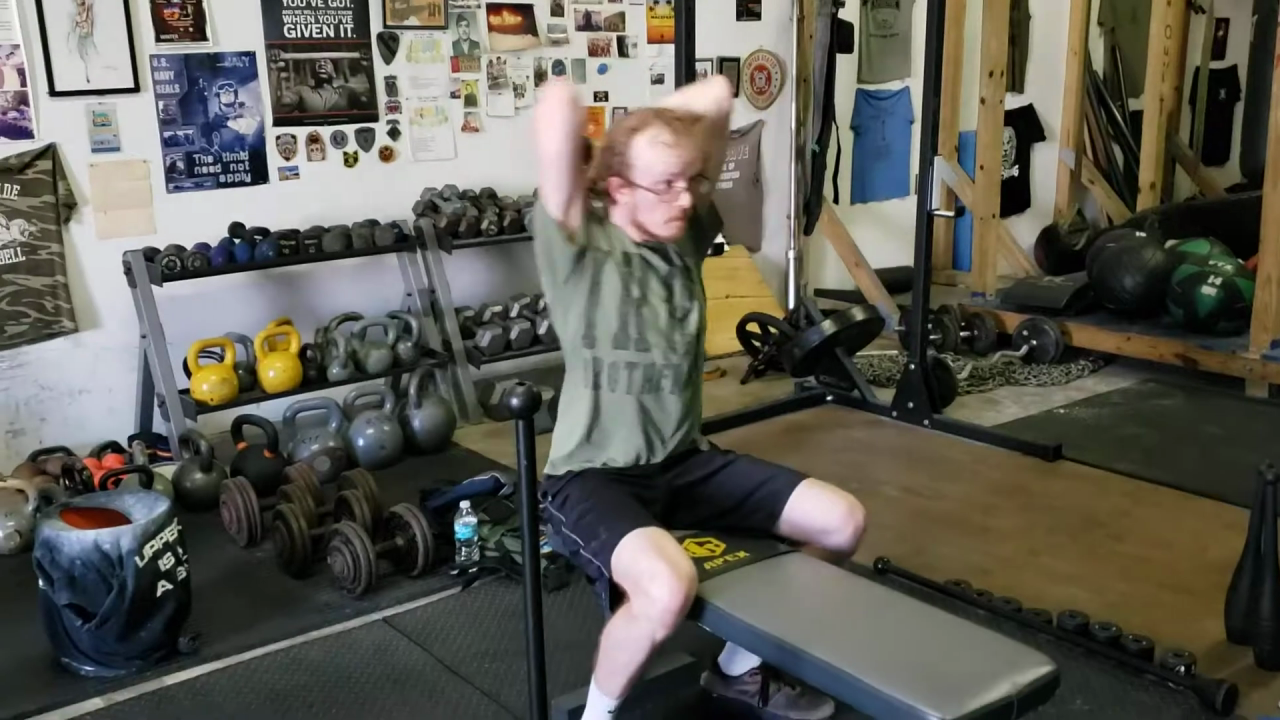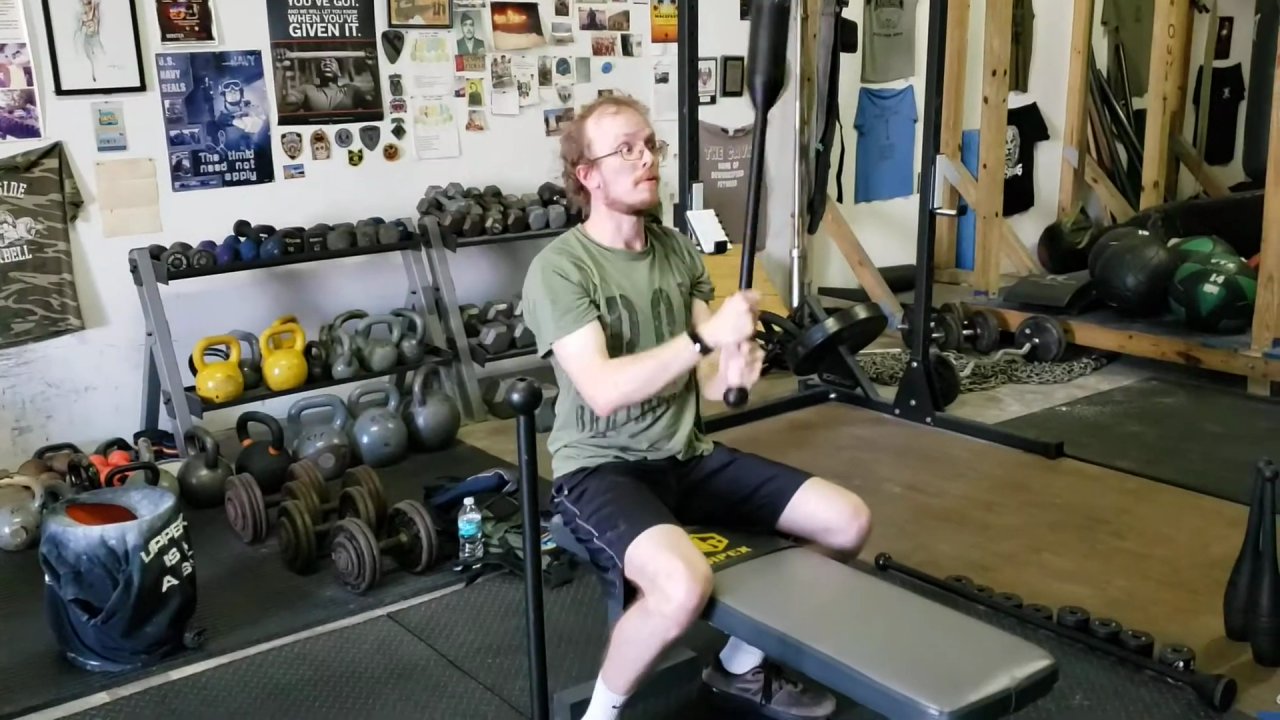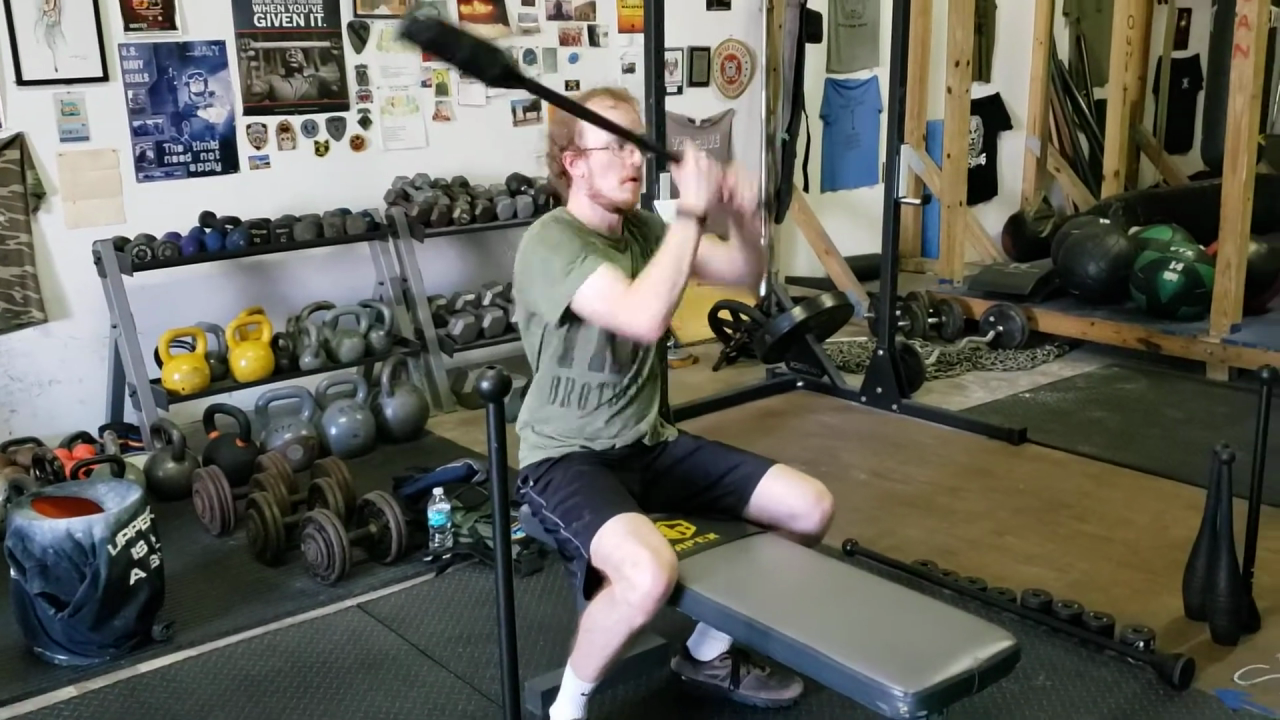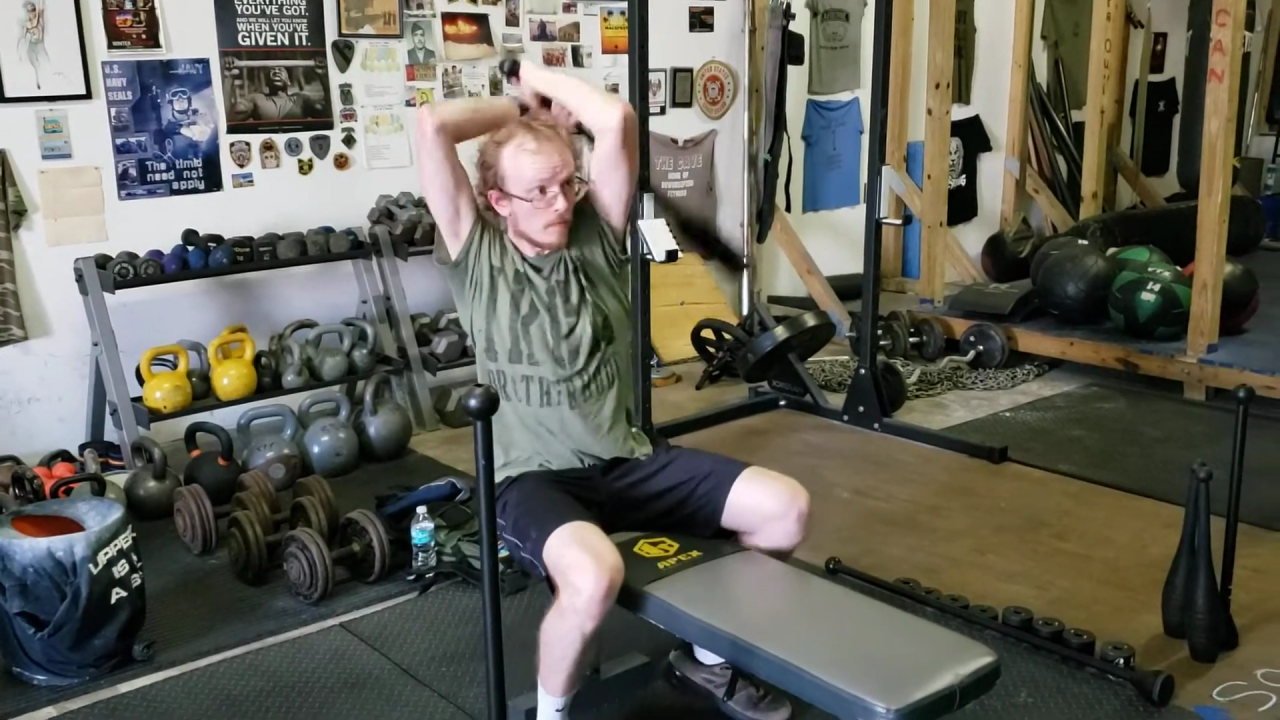
dt=0.7s
person 1, frame 1
left shoulder: (687, 227)
right shoulder: (574, 239)
left elbow: (717, 95)
right elbow: (557, 102)
left wrist: (632, 125)
right wrist: (594, 146)
left hip: (684, 460)
right hip: (592, 474)
left knee: (842, 520)
right knee: (666, 587)
left ankle: (739, 666)
person 1, frame 2
left shoulder: (678, 249)
right shoulder: (559, 267)
left elbow: (704, 379)
right elbow: (605, 390)
left wrist: (732, 367)
right wrist: (704, 337)
left hip: (687, 456)
right hip: (601, 469)
left knee: (847, 521)
right knee: (683, 584)
left ankle: (742, 664)
person 1, frame 3
left shoulder: (637, 223)
right shoulder: (550, 243)
left elbow: (744, 277)
right elbow: (644, 318)
left wrist: (743, 220)
right wrist: (688, 213)
left hip: (649, 446)
right hip: (566, 460)
left knee: (810, 506)
right knee: (648, 572)
left ankle: (708, 652)
person 1, frame 4
left shoulder: (598, 236)
right shoulder: (475, 252)
left elbow: (617, 122)
right elbow: (429, 126)
left wrist: (547, 80)
right wrist: (518, 104)
left hip: (630, 461)
right hip: (536, 476)
left knee: (786, 510)
right knee: (592, 576)
left ankle: (708, 656)
